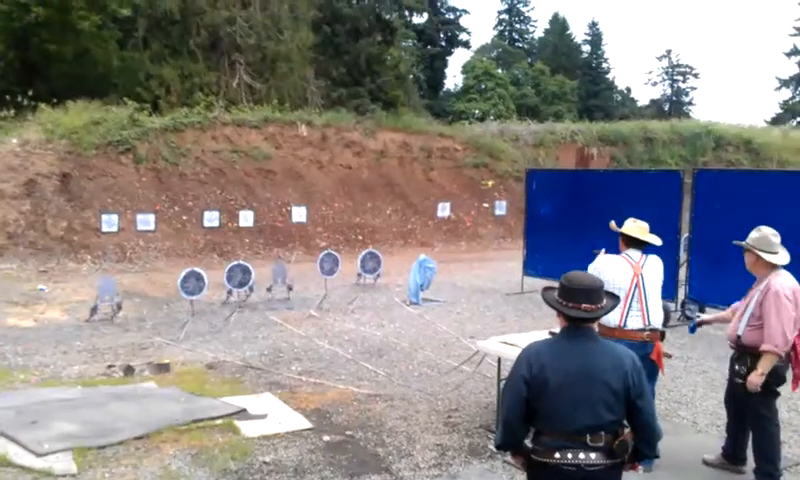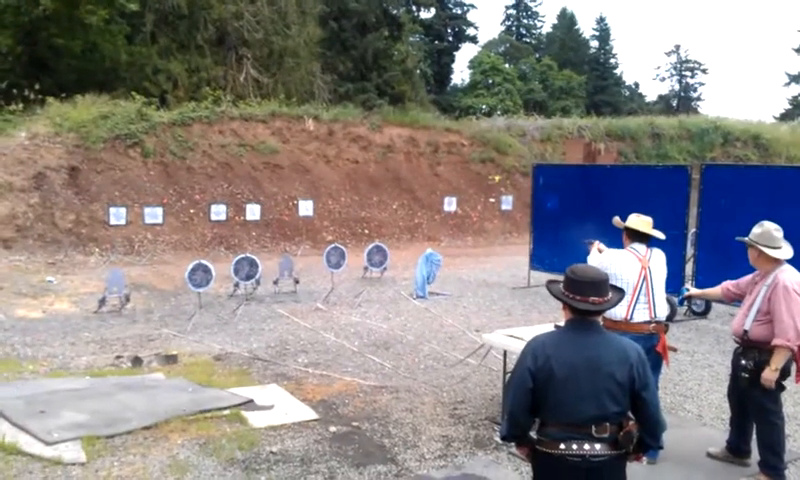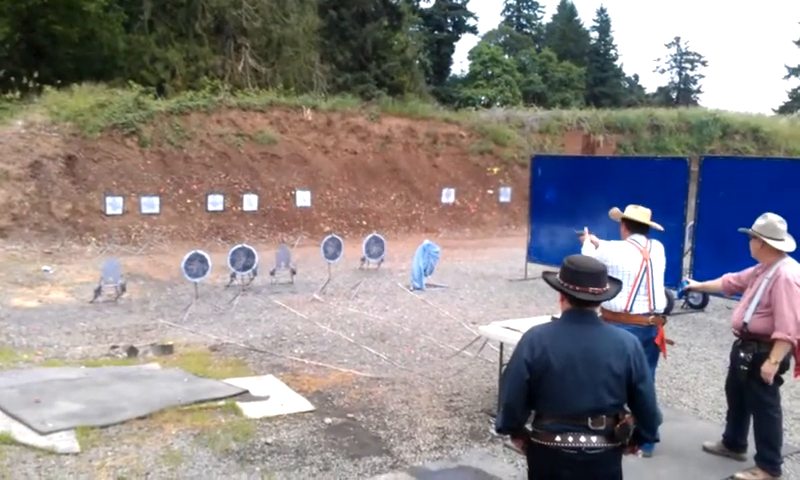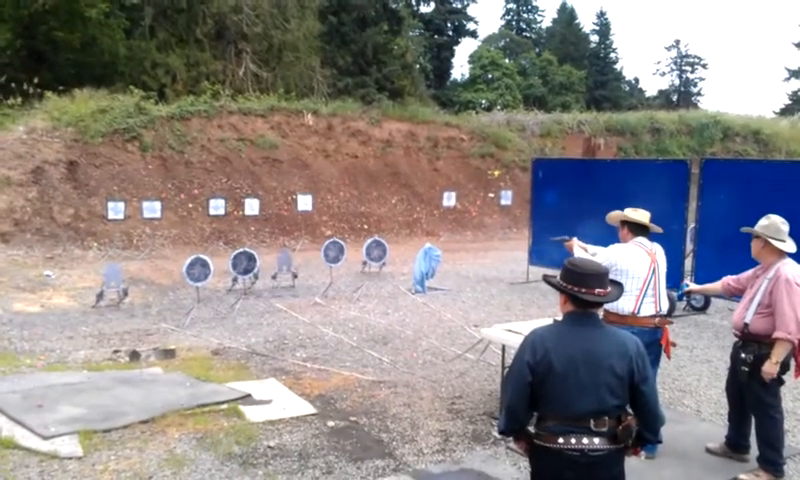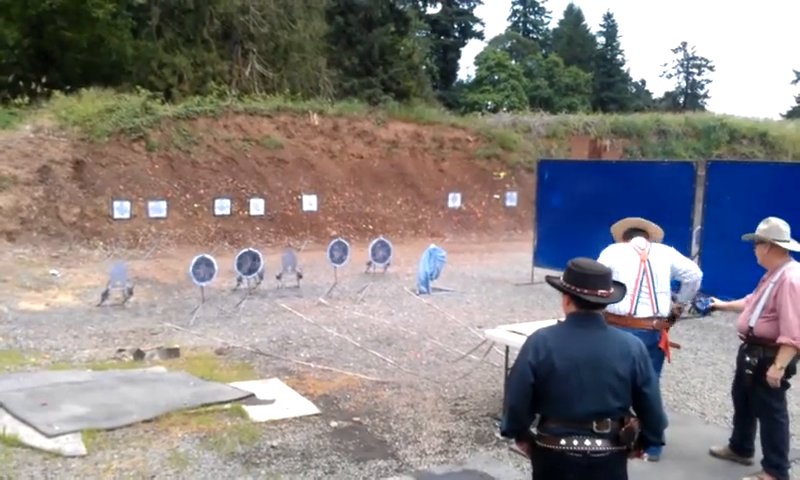
dt=1s
person 1, frame 1
left shoulder: (779, 287)
right shoulder: (764, 281)
left elbow: (778, 339)
right elbow: (741, 309)
left wrist: (760, 372)
right wrist: (712, 318)
left hip: (760, 364)
right hip: (744, 359)
left knee: (761, 419)
right knee: (735, 408)
right ankle: (732, 457)
person 1, frame 2
right shoulder: (761, 277)
right elbow: (730, 289)
left wrist: (774, 368)
right wrist: (700, 293)
left hip: (764, 359)
right hip: (746, 353)
left knee: (766, 414)
right knee: (739, 402)
right ankle: (737, 449)
person 1, frame 3
right shoulder: (762, 270)
right elbow: (732, 281)
left wrist: (774, 361)
right wrist: (700, 285)
left hip: (764, 351)
right hip: (745, 346)
left knee: (764, 407)
right knee: (736, 396)
right ankle: (733, 444)
person 1, frame 4
right shoulder: (762, 271)
right elbow: (731, 284)
left wrist: (775, 361)
right wrist: (699, 288)
left hip: (764, 352)
right hip: (745, 347)
left knee: (765, 408)
right knee: (737, 397)
right ankle: (736, 445)
person 1, frame 5
right shoulder: (774, 274)
left wrist: (779, 366)
right wrist: (724, 305)
left hip: (769, 356)
right hip: (752, 351)
left knee: (770, 412)
right knee: (742, 400)
right ankle: (740, 448)
person 2, frame 1
left shoulder: (606, 264)
right shoulder: (656, 264)
left elbow: (591, 278)
left hip: (612, 342)
right hip: (647, 344)
right ankle: (644, 457)
person 2, frame 2
left shoulder: (612, 258)
right shoulder: (659, 257)
left elbow: (595, 267)
left wrist: (594, 252)
left hip: (621, 335)
right hip: (652, 336)
right ankle: (649, 449)
person 2, frame 3
left shoulder: (613, 250)
right shoulder: (658, 249)
left wrist: (587, 243)
right wrist: (598, 242)
left hip: (620, 327)
right hip: (651, 328)
right ankle: (646, 442)
person 2, frame 4
left shoulder: (619, 252)
right shoulder: (657, 251)
left wrist: (577, 249)
right wrist: (585, 246)
left hip: (622, 329)
right hip: (653, 330)
right ankle: (649, 443)
person 2, frame 5
left shoulder: (612, 251)
right shoulder: (665, 252)
right elbow: (695, 275)
right wrist: (680, 303)
left hip: (618, 329)
right hip: (653, 331)
right ankle: (652, 446)
person 3, frame 1
left shoulder: (533, 357)
right shoulder: (625, 360)
left elbow: (511, 414)
right elbow: (646, 420)
left wrist: (516, 450)
right wrist: (639, 455)
person 3, frame 2
left shoulder: (539, 349)
right shoulder: (630, 352)
left elbow: (516, 405)
right elbow: (650, 410)
left wrist: (522, 440)
right wrist: (642, 446)
left hip: (554, 460)
right hip: (608, 463)
person 3, frame 3
left shoulder: (536, 340)
right shoulder: (626, 344)
left elbow: (512, 397)
right elbow: (646, 403)
left wrist: (516, 433)
right wrist: (638, 439)
left hip: (550, 453)
right hip: (603, 457)
person 3, frame 4
left shoulder: (538, 342)
right shoulder: (629, 345)
left elbow: (514, 399)
right elbow: (648, 404)
left wrist: (519, 434)
right wrist: (642, 440)
left hip: (553, 455)
right hip: (607, 457)
person 3, frame 5
left shoulder: (541, 343)
right shoulder: (631, 347)
left elbow: (517, 400)
right elbow: (651, 406)
left wrist: (521, 435)
right wrist: (645, 442)
left hip: (554, 456)
right hip: (609, 459)
